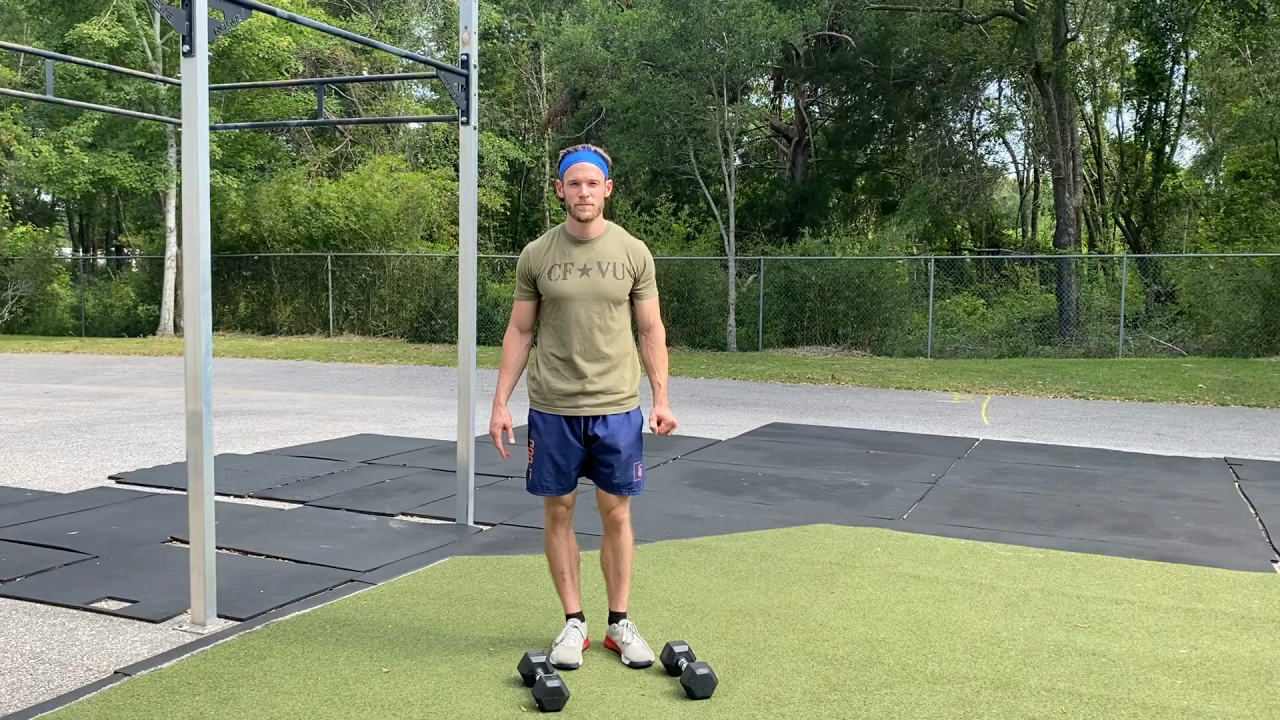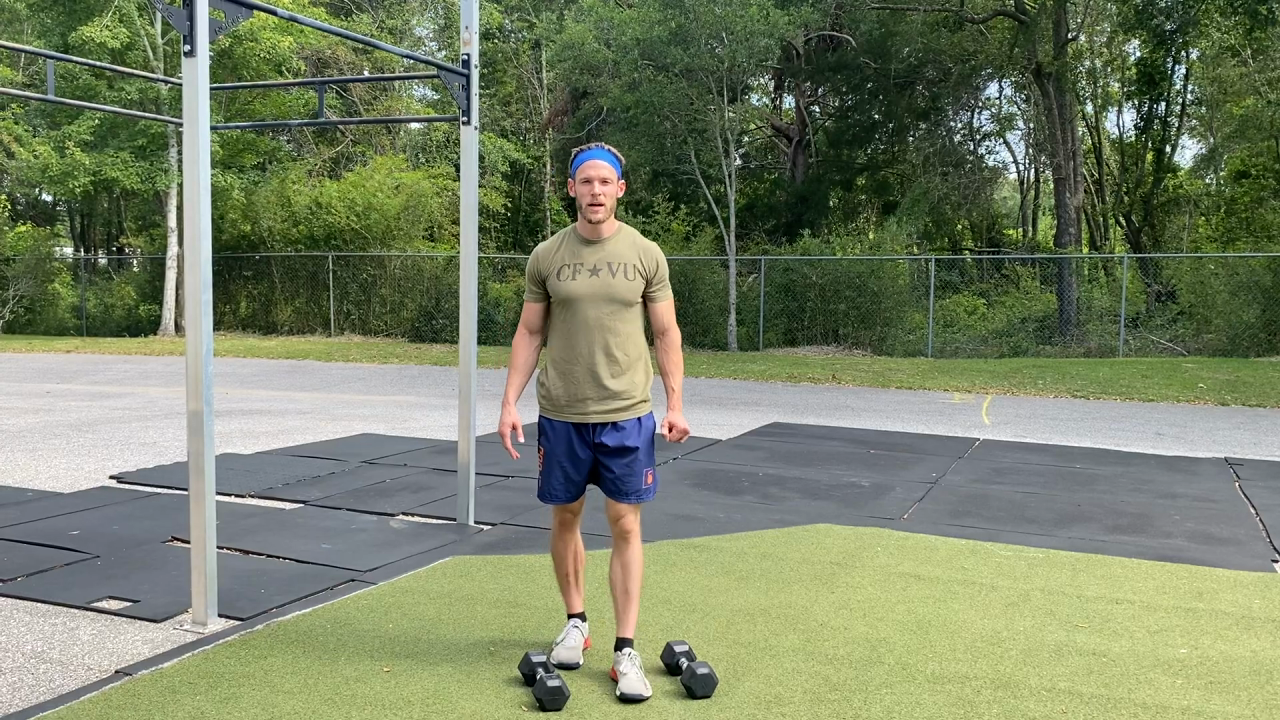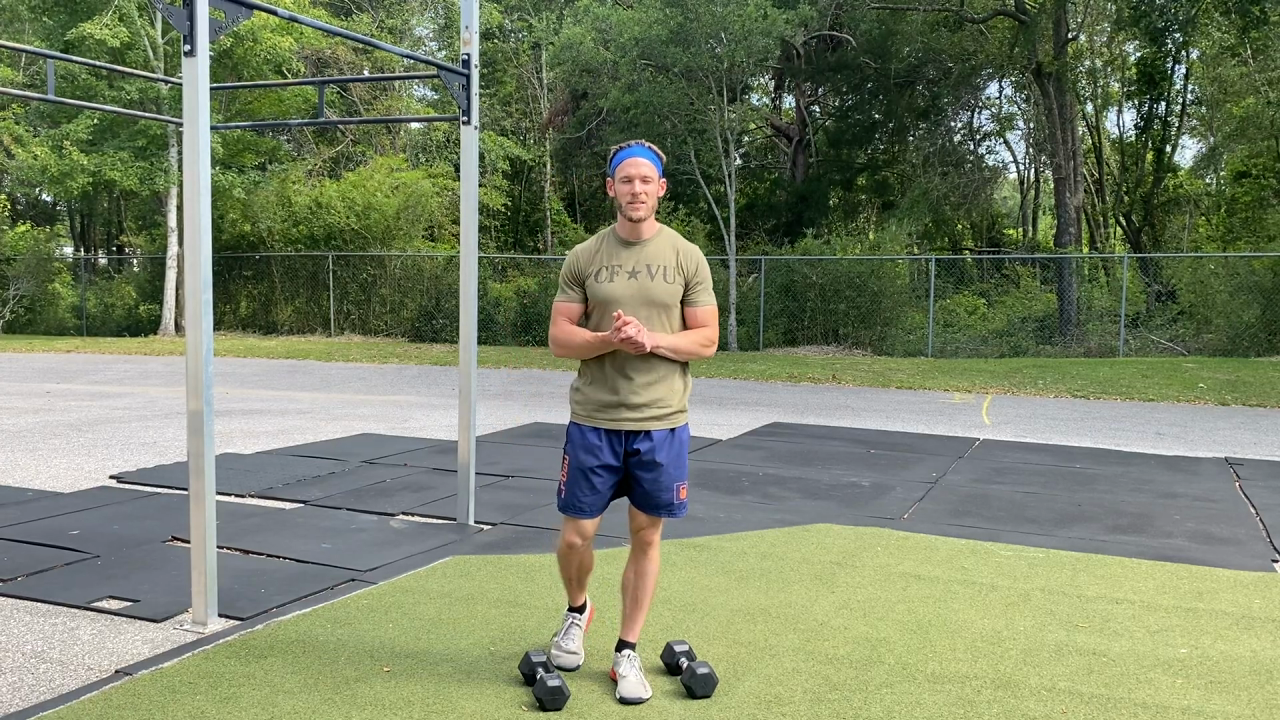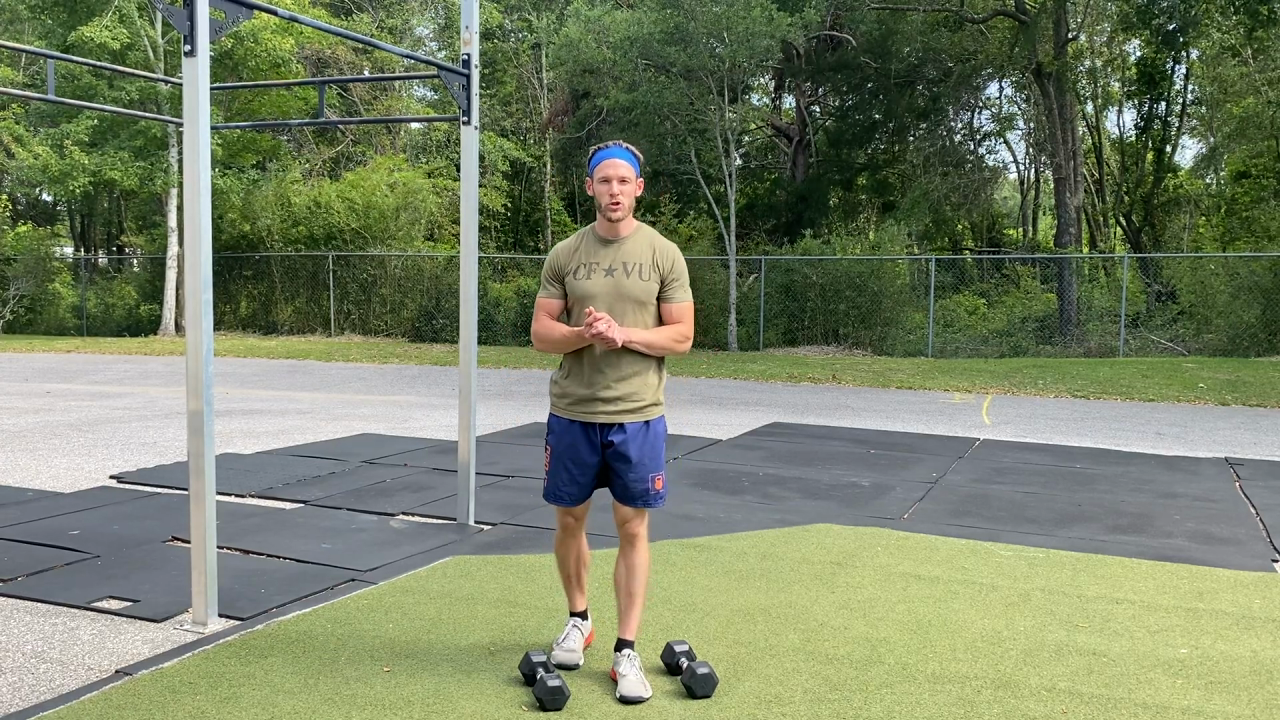
dt=1s
person 1, frame 1
left shoulder: (634, 252)
right shoulder: (537, 254)
left elbow: (651, 330)
right elbow: (520, 332)
left wrist: (661, 398)
right wrist: (500, 402)
left hip: (617, 406)
right hip: (553, 408)
left knee: (616, 515)
right knee: (558, 513)
left ankle: (619, 622)
right ankle: (574, 623)
person 1, frame 2
left shoulder: (645, 253)
right shoulder: (546, 255)
left elbow: (666, 332)
right elbow: (530, 333)
left wrist: (675, 404)
right wrist: (509, 402)
left hip: (628, 414)
right hip: (561, 413)
left knee: (624, 526)
right knee: (565, 518)
left ankle: (625, 650)
right ankle: (575, 622)
person 1, frame 3
left shoulder: (687, 257)
right shoulder: (583, 257)
left elbow: (706, 340)
right elbow: (560, 338)
left wrist: (651, 340)
right wrist: (610, 339)
left hip: (661, 423)
right hip: (594, 421)
left knee: (645, 537)
right knee: (577, 535)
left ankle: (627, 653)
right ankle: (577, 610)
person 1, frame 4
left shoulder: (663, 254)
right shoulder: (564, 254)
left elbow: (682, 337)
right elbow: (541, 333)
left wrist: (623, 335)
right wrist: (584, 334)
left hip: (638, 415)
right hip: (572, 412)
left knee: (632, 529)
right knee: (570, 520)
left ankle: (626, 650)
right ankle: (579, 619)
